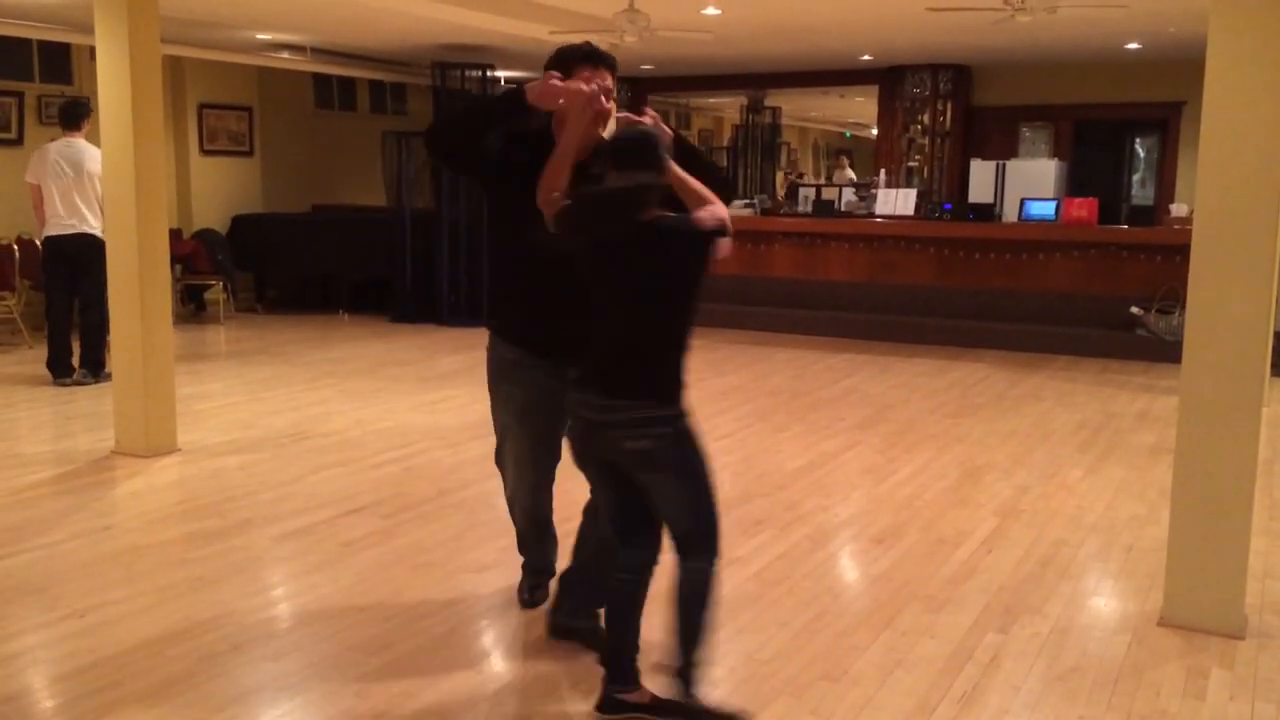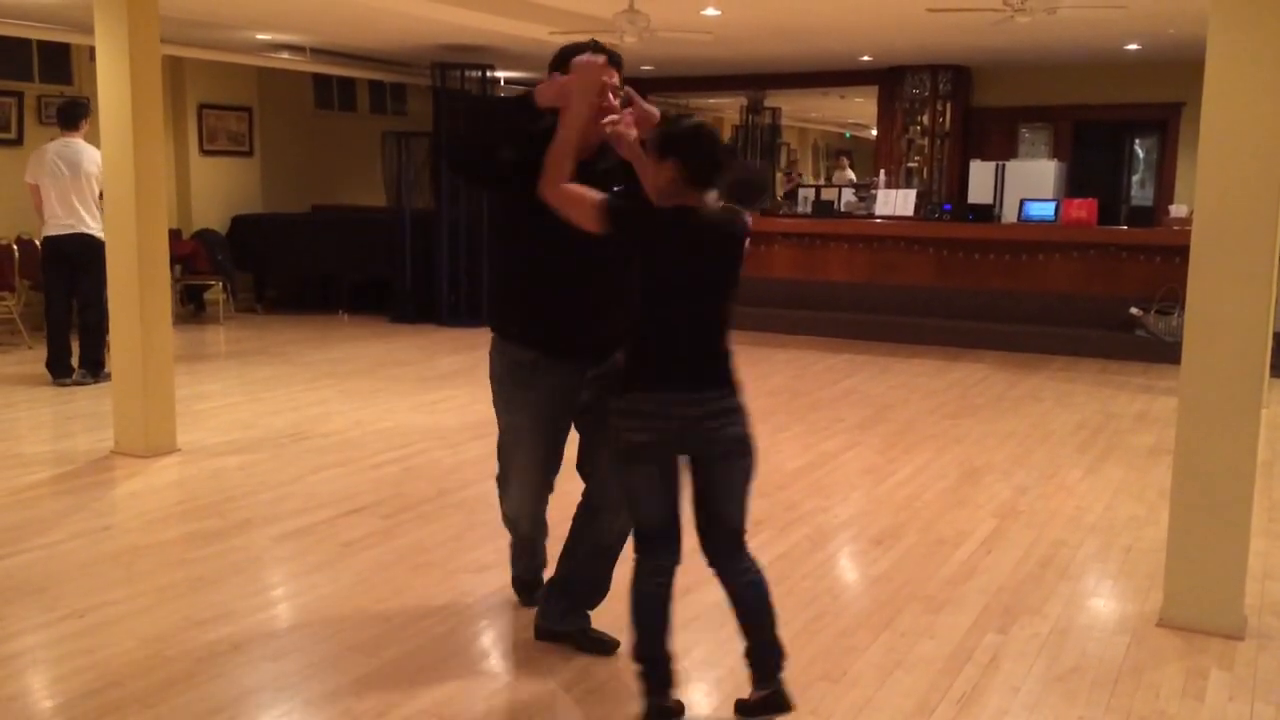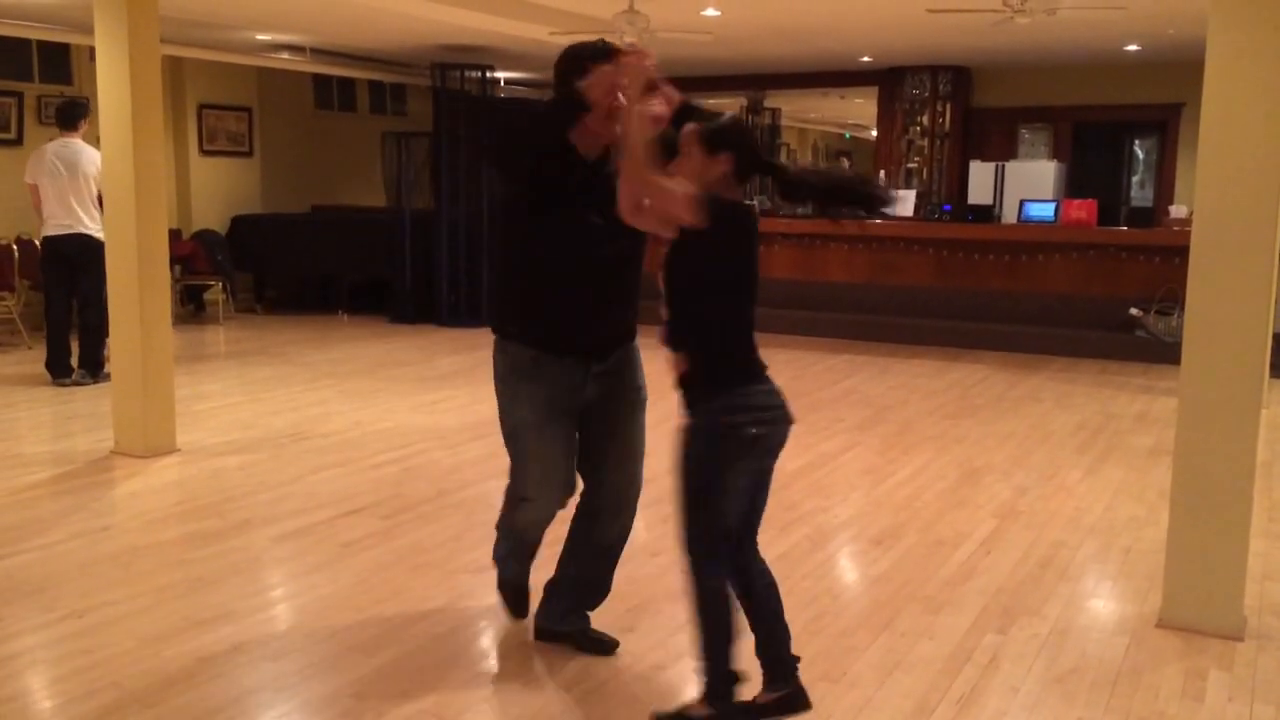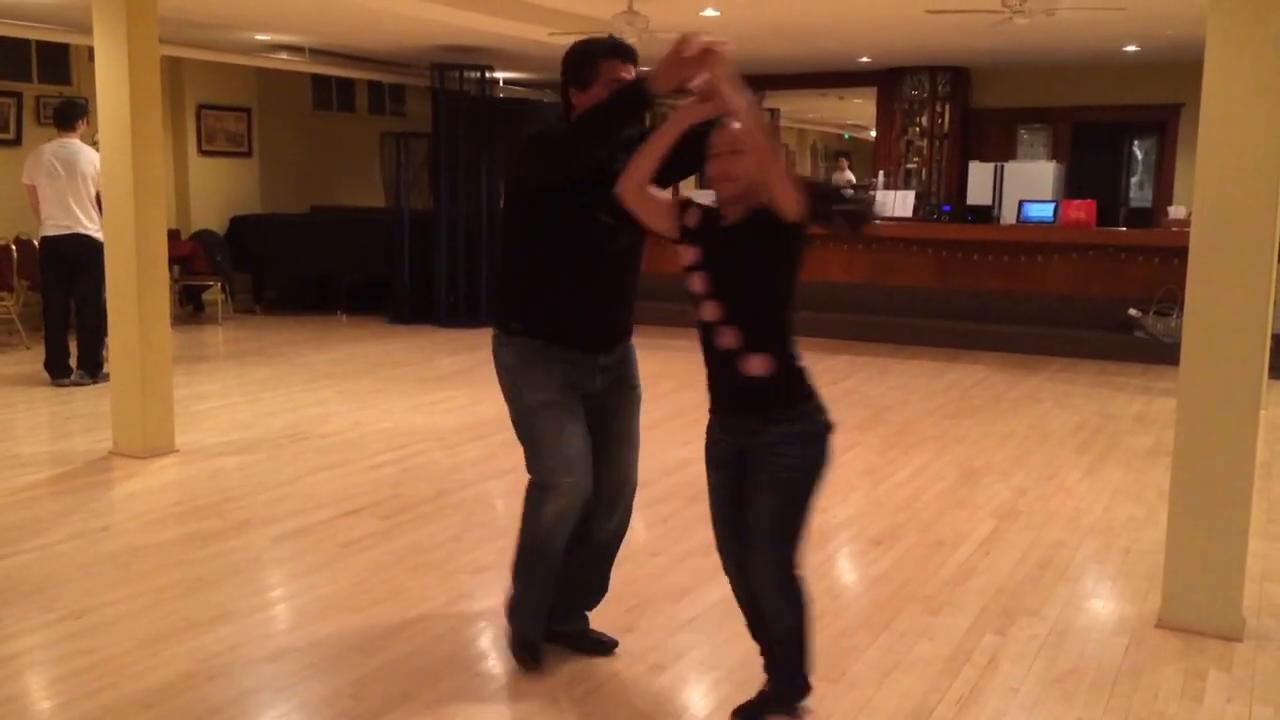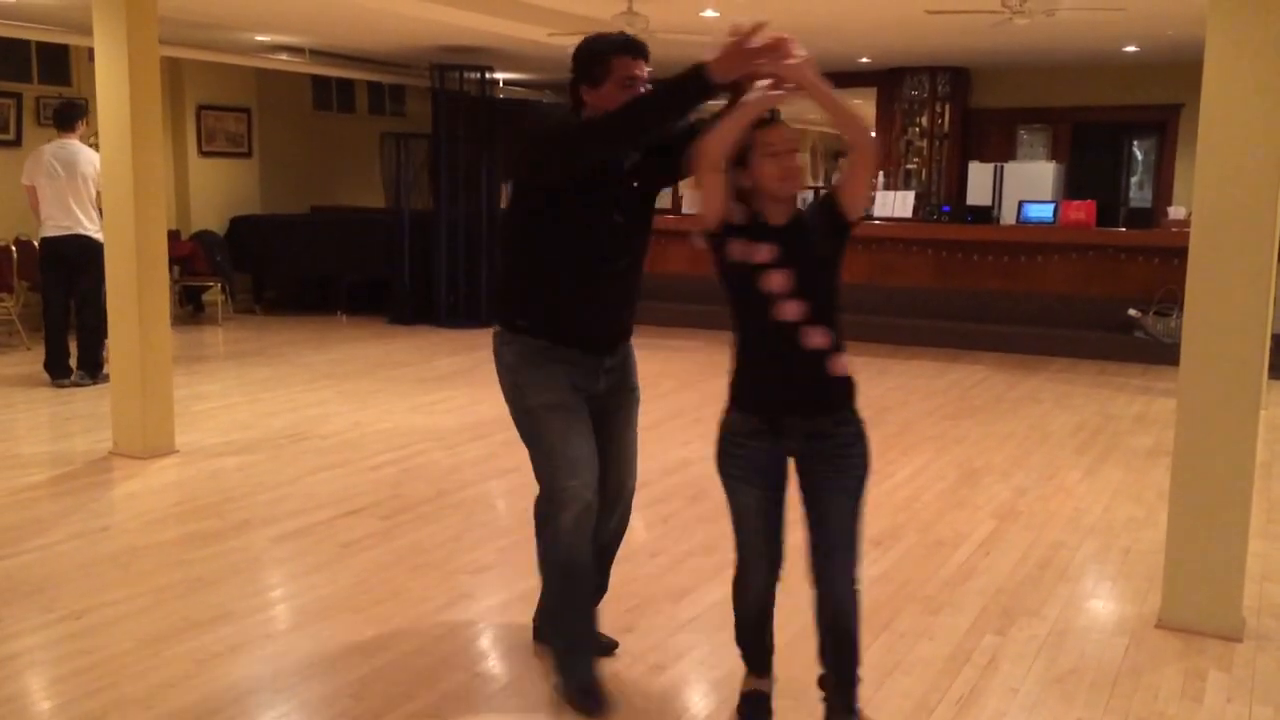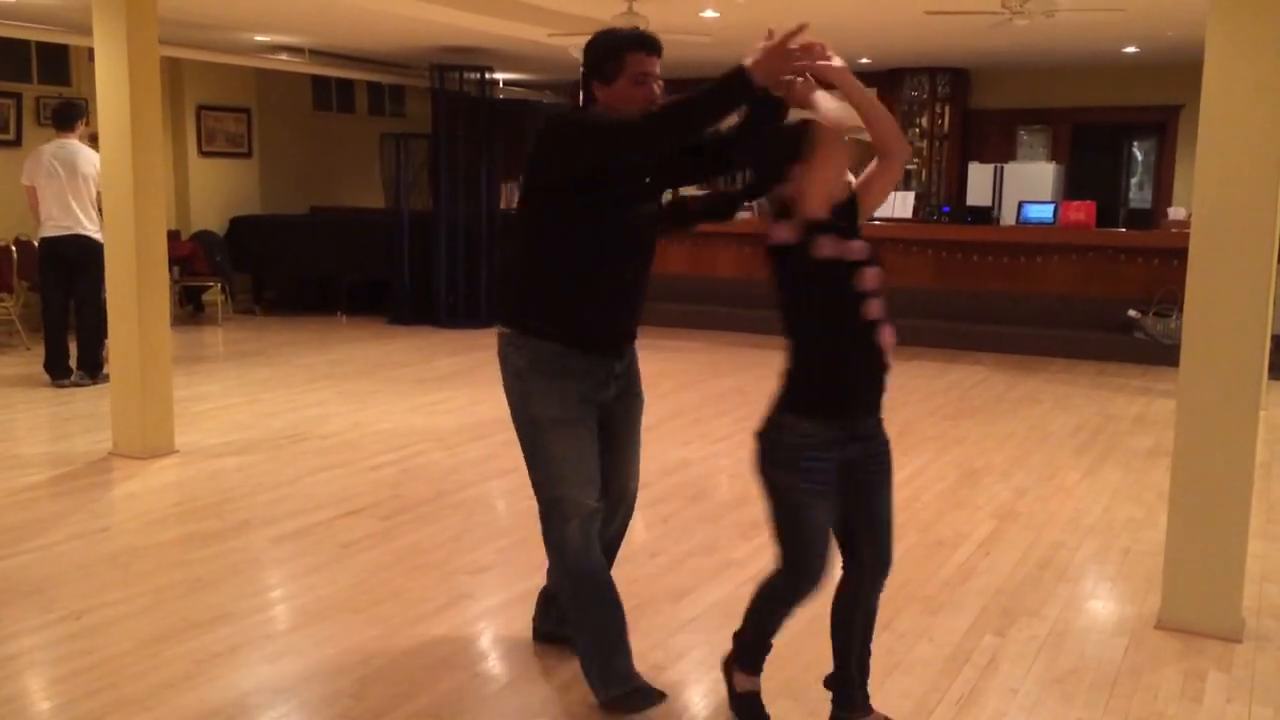
dt=0.1s
person 1, frame 1
left shoulder: (594, 226)
right shoulder: (696, 234)
left elbow: (551, 197)
right elbow: (715, 209)
left wrist: (575, 124)
right wrist: (662, 157)
left hip: (592, 413)
right hip: (654, 421)
left knee: (630, 550)
right knee: (699, 551)
person 1, frame 2
left shoulder: (647, 224)
right shoulder: (729, 225)
left elbow: (552, 187)
left wrist: (581, 103)
right wrist: (633, 146)
left hip: (642, 413)
right hip: (715, 411)
left knee: (656, 554)
right knee: (726, 550)
person 1, frame 3
left shoulder: (712, 219)
right shoulder: (708, 221)
left elbow: (640, 189)
right elbow: (636, 202)
left wrist: (636, 108)
right wrist: (653, 124)
left hip: (726, 417)
right hip: (740, 409)
left knee: (711, 555)
right knee: (736, 553)
person 1, frame 4
left shoulder: (779, 222)
right shoulder: (698, 226)
left elbow: (773, 162)
right elbow: (629, 189)
left wrist: (728, 85)
right wrist: (685, 118)
left hip: (788, 423)
right hip: (733, 422)
left knee: (767, 563)
right knee: (741, 559)
person 1, frame 5
left shoulder: (824, 221)
right shoulder: (731, 228)
left elbow: (866, 147)
right elbow: (705, 158)
left wrist: (808, 77)
right wrist: (755, 101)
left hip: (833, 426)
right hip: (755, 429)
left knee: (835, 564)
right knee: (757, 566)
person 1, frame 6
left shoulder: (843, 220)
right shoulder: (795, 225)
left elbow: (894, 150)
right elbow: (834, 138)
left wrist: (843, 80)
right wrist: (825, 97)
left hip: (861, 430)
right hip: (804, 434)
left knee: (870, 565)
right knee: (803, 570)
person 2, frame 1
right shoulder: (514, 163)
left elbow: (711, 191)
right elbow: (444, 140)
left wrist: (669, 144)
right wrist: (525, 100)
right hip: (525, 356)
right knee: (524, 479)
left ankle: (577, 608)
right ankle: (537, 565)
person 2, frame 2
left shoulder: (628, 167)
right shoulder: (522, 160)
right elbow: (462, 151)
left wrist: (658, 128)
right wrist: (535, 101)
left hip: (609, 359)
right hip: (530, 357)
left knee: (617, 490)
right knee: (525, 487)
left ankle: (564, 610)
right ankle: (527, 564)
person 2, frame 3
right shoulder: (536, 164)
right elbow: (509, 160)
left wrist: (677, 110)
right wrist: (587, 95)
left hip: (613, 359)
right hip: (535, 358)
left knee: (617, 491)
right knee: (543, 488)
left ankle: (566, 611)
right ankle: (512, 563)
person 2, frame 4
left shoulder: (634, 155)
right shoulder: (545, 154)
left elbow: (710, 148)
right elbow: (577, 150)
right wrist: (652, 86)
left hip: (610, 353)
right hip: (536, 351)
left knee: (614, 490)
right knee: (564, 484)
left ankle: (564, 612)
right ankle: (528, 613)
person 2, frame 5
left shoulder: (641, 159)
right shoulder: (557, 144)
right elbow: (626, 130)
left wrist: (739, 92)
right wrist: (708, 75)
left hip: (609, 353)
right hip: (539, 351)
left knee: (612, 496)
right knee: (571, 497)
left ankle: (559, 619)
right ankle: (574, 662)
person 2, frame 6
left shoulder: (654, 159)
right shoulder: (567, 141)
left elbow: (732, 149)
right elbow: (649, 134)
left wrist: (769, 95)
right wrist: (747, 78)
left hip: (614, 355)
right hip: (545, 355)
left knee: (614, 499)
right knee: (574, 508)
left ankle: (560, 615)
person 3, frame 1
left shoulder: (41, 156)
right shoulder: (97, 156)
left elbow: (37, 206)
left hip: (54, 240)
right hip: (90, 238)
left knee: (58, 307)
right knee: (92, 306)
left ankle: (61, 370)
right ankle: (90, 368)
person 3, frame 2
left shoulder: (39, 157)
right shoulder: (95, 156)
left elbow: (38, 205)
left hip: (53, 240)
right hip: (89, 238)
left knee: (57, 307)
right knee: (91, 306)
left ankle: (61, 370)
right ankle: (90, 368)
person 3, frame 3
left shoulder: (39, 157)
right shoulder: (94, 157)
left elbow: (38, 204)
left hip: (52, 240)
right hip: (88, 239)
left knee: (56, 307)
right knee: (91, 306)
left ankle: (60, 370)
right ankle: (89, 368)
person 3, frame 4
left shoulder: (36, 157)
right shoulder: (92, 157)
left elbow: (35, 205)
right elbow: (105, 202)
left hip: (51, 240)
right hip: (87, 239)
left knee: (55, 307)
right knee: (89, 306)
left ankle: (59, 370)
right ankle: (88, 369)
person 3, frame 5
left shoulder: (36, 158)
right shoulder: (92, 158)
left elbow: (35, 205)
right elbow: (104, 204)
left hip: (50, 241)
right hip: (87, 239)
left knee: (55, 308)
right knee: (89, 307)
left ankle: (59, 371)
right ankle: (88, 369)
person 3, frame 6
left shoulder: (35, 159)
right shoulder: (92, 158)
left elbow: (34, 206)
right elbow: (105, 204)
left hip: (50, 241)
right hip: (86, 239)
left knee: (54, 308)
right knee: (89, 307)
left ankle: (59, 371)
right ankle: (88, 370)
